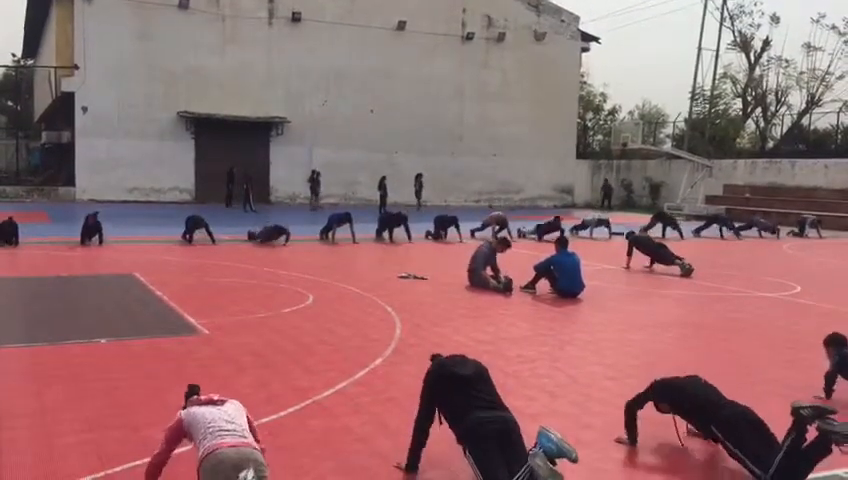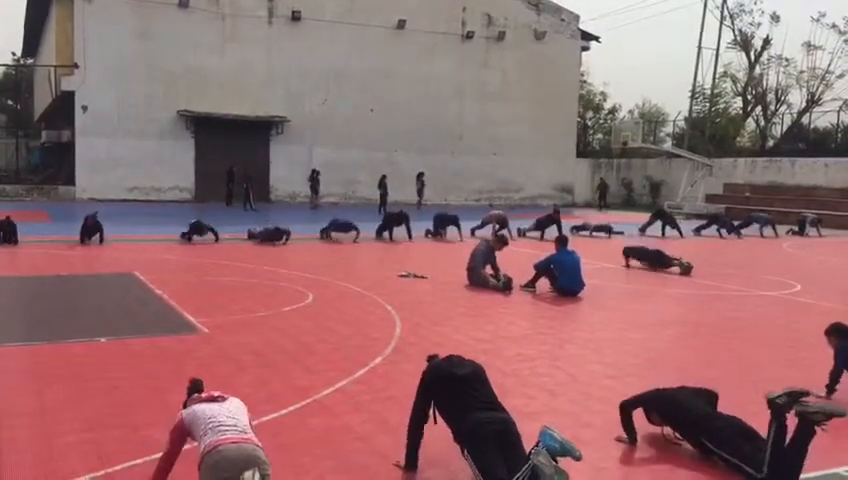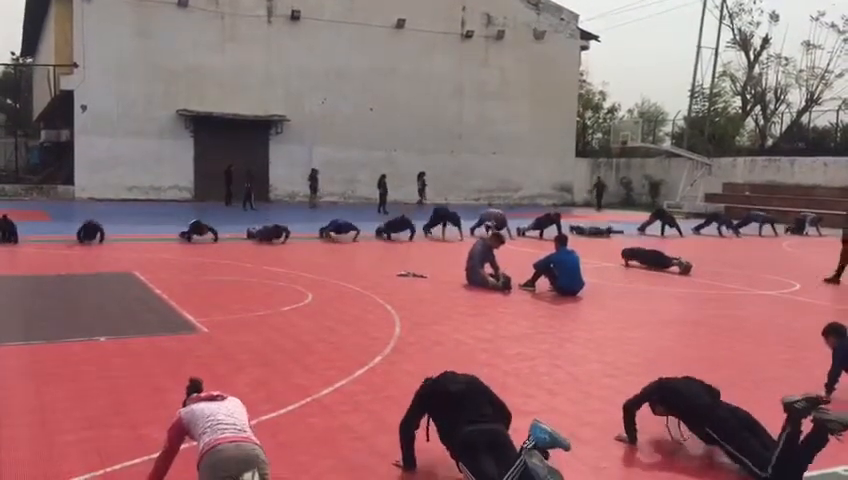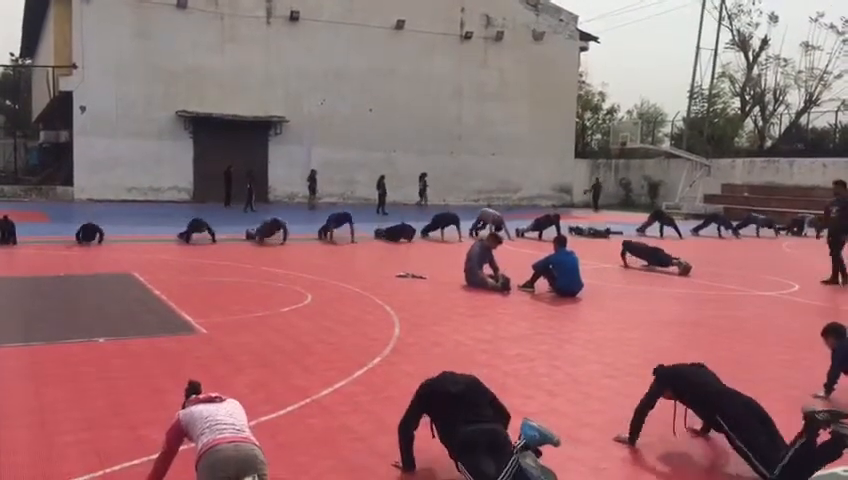
dt=0.3s
person 1, frame 1
left shoulder: (661, 388)
right shoulder: (689, 382)
left elbow: (631, 407)
left wrist: (631, 439)
right wrist: (706, 432)
left hip: (728, 425)
right hip: (742, 414)
left ankle: (799, 425)
right ankle: (825, 435)
person 1, frame 2
left shoulder: (655, 398)
right shoulder: (681, 391)
left elbow: (625, 406)
right elbow: (712, 394)
left wrist: (631, 438)
left hip: (715, 436)
right hip: (729, 423)
left ankle: (778, 413)
right ankle: (807, 417)
person 1, frame 3
left shoulder: (659, 389)
right shoulder: (685, 382)
left elbow: (629, 406)
left wrist: (631, 438)
left hip: (720, 427)
right hip: (735, 415)
left ankle: (794, 418)
right ankle: (820, 425)
person 1, frame 4
left shoulder: (664, 376)
right shoulder: (694, 369)
left elbow: (644, 407)
left wrist: (631, 438)
right wrist: (705, 429)
left hip: (733, 418)
right hip: (748, 406)
left ankle: (812, 428)
person 2, frame 1
left shoulder: (435, 374)
right shoulder: (476, 367)
left elbow: (424, 421)
left hip: (475, 430)
right hip: (505, 422)
left ankle: (539, 453)
right ankle: (543, 449)
person 2, frame 2
left shoulder: (432, 374)
right shoulder: (473, 367)
left elbow: (418, 420)
left wrist: (410, 464)
left hip: (473, 430)
right hip: (503, 422)
left ankle: (537, 460)
right ankle: (545, 447)
person 2, frame 3
left shoulder: (428, 390)
right shoulder: (471, 381)
left elbow: (406, 428)
right elbow: (506, 414)
left wrist: (409, 464)
left hip: (466, 442)
right hip: (495, 433)
left ankle: (531, 449)
right ankle: (535, 442)
person 2, frame 4
left shoulder: (427, 390)
right shoulder: (471, 381)
left elbow: (405, 427)
right elbow: (504, 415)
left wrist: (408, 465)
left hip: (465, 442)
right hip: (494, 433)
left ankle: (521, 450)
right ankle: (525, 444)
